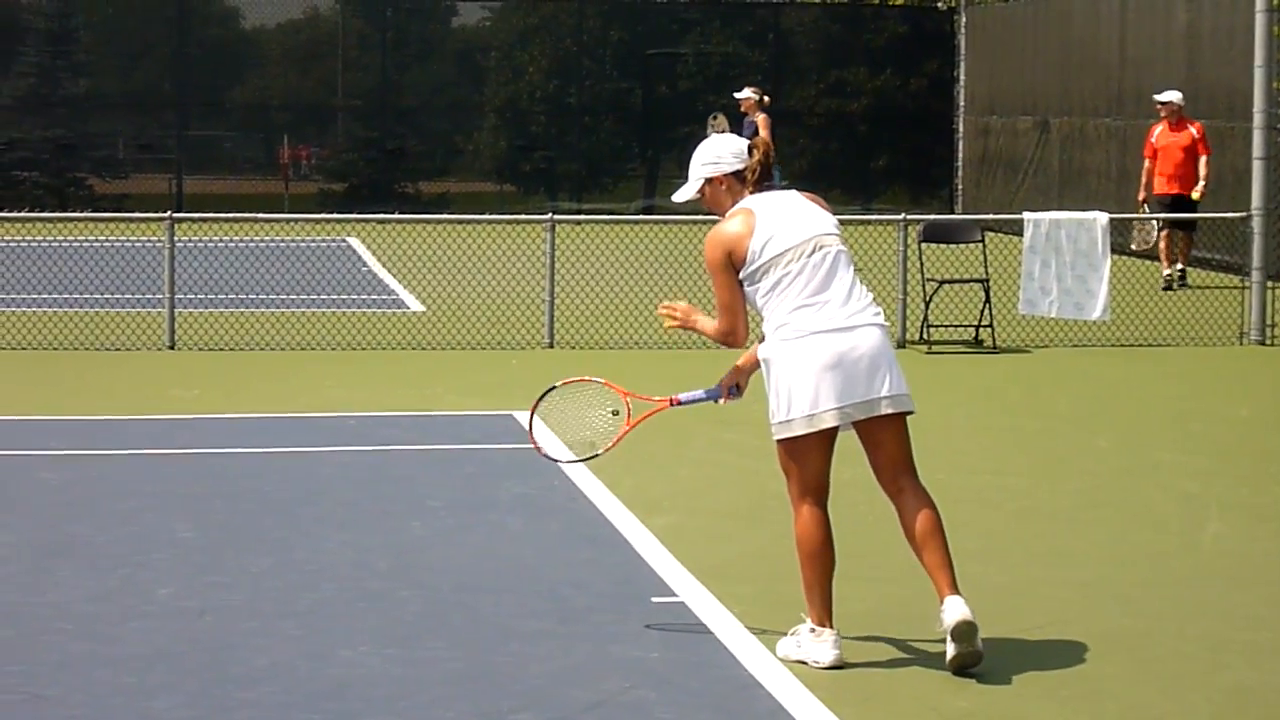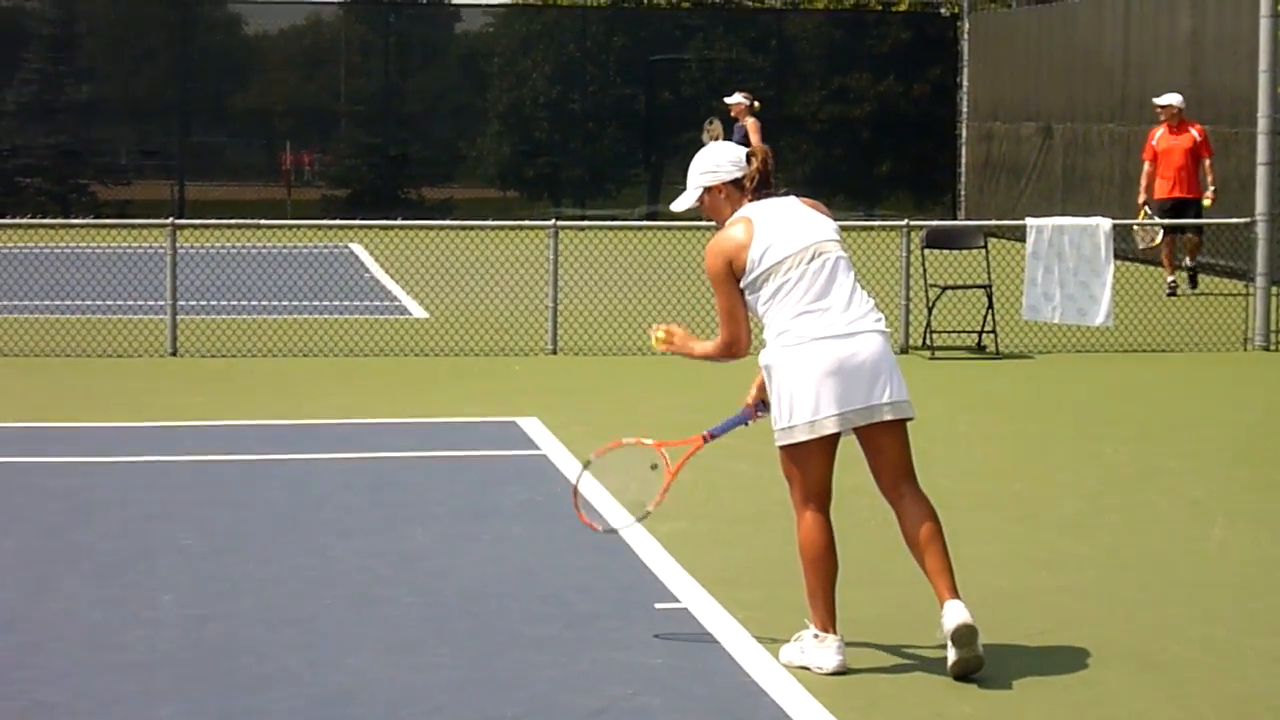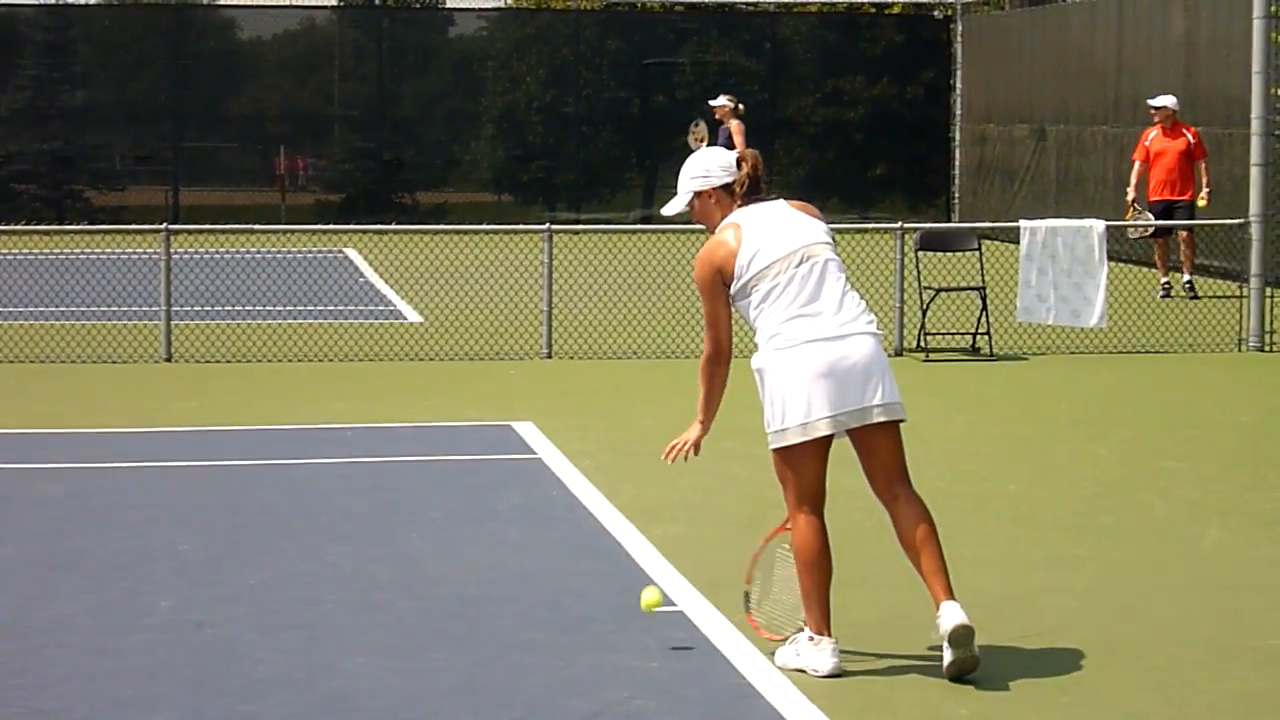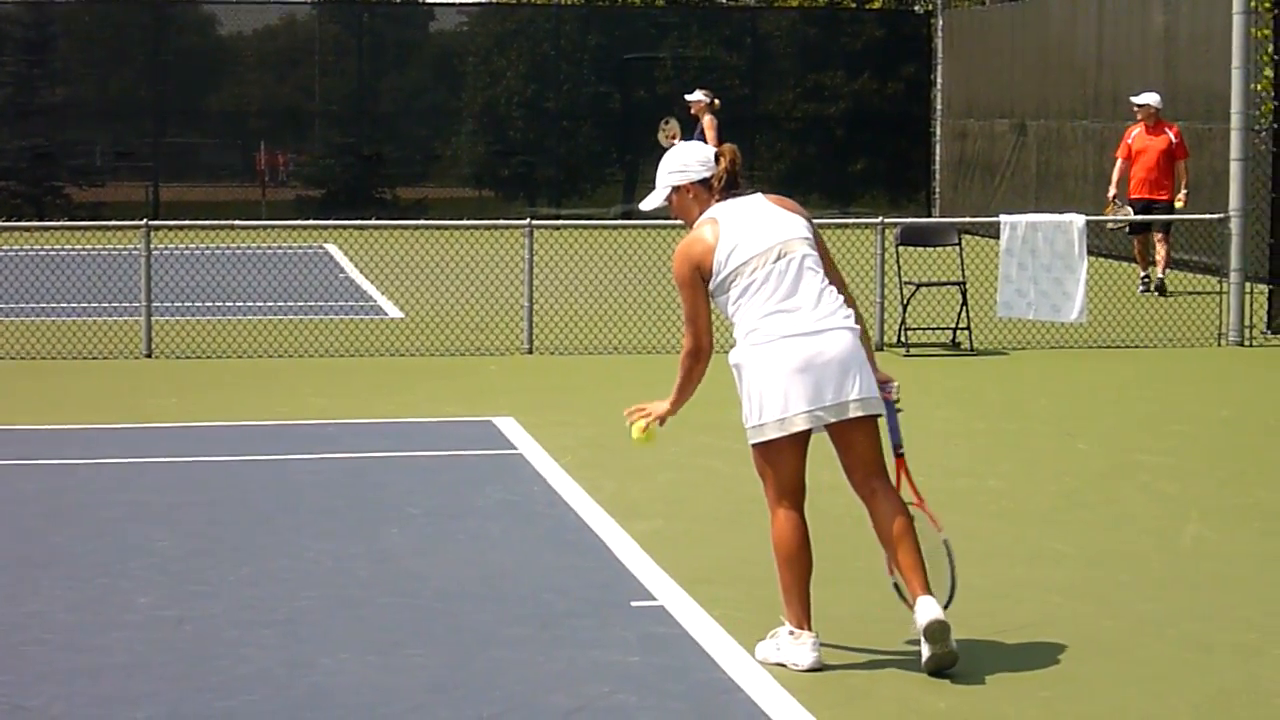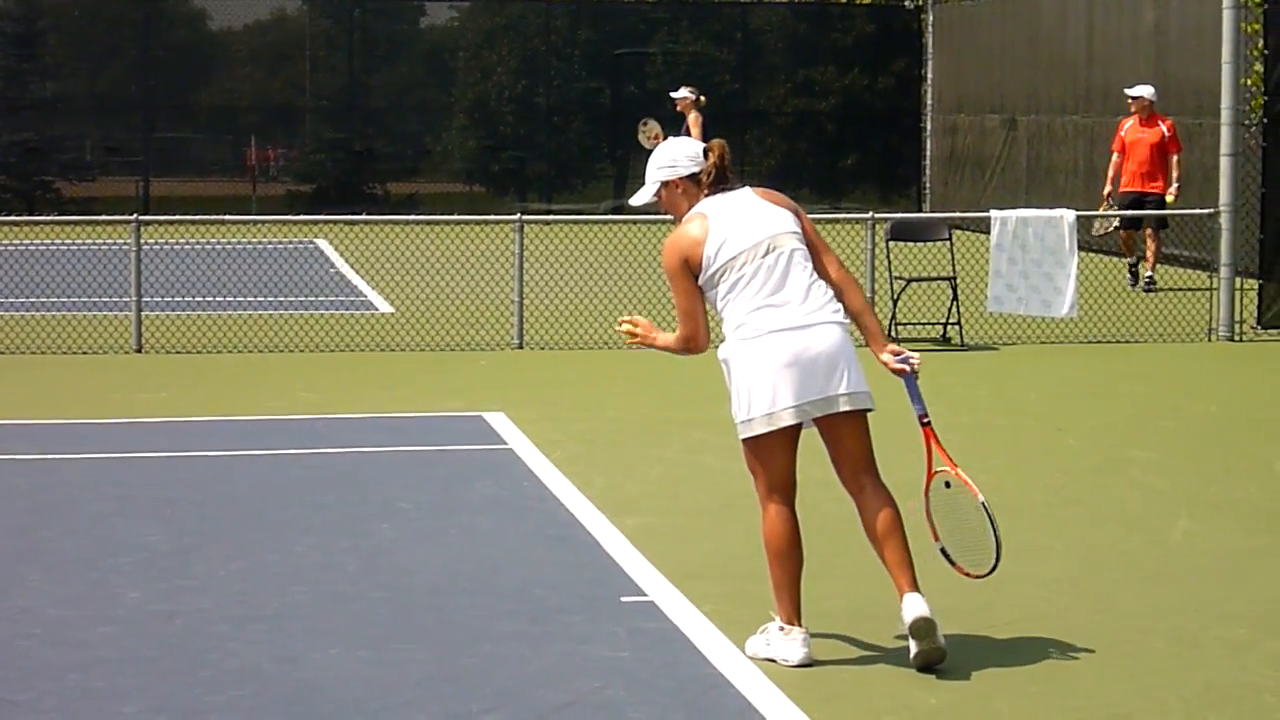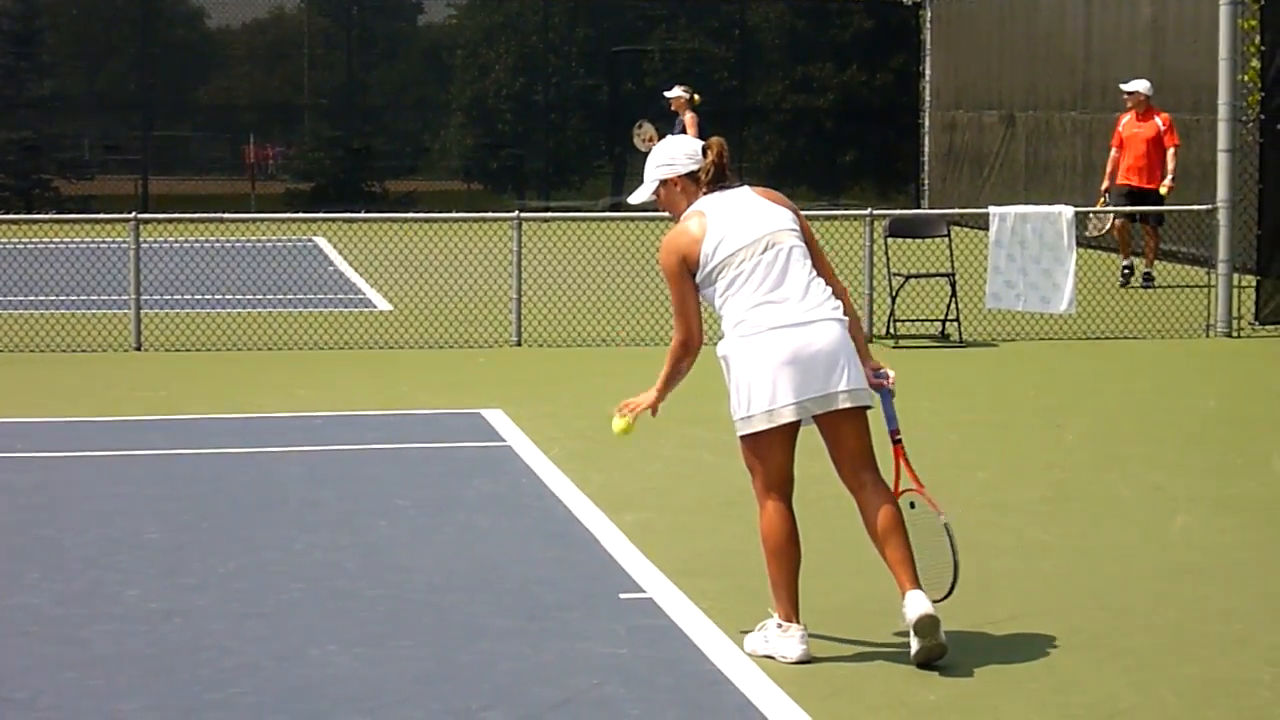
dt=0.2s
person 1, frame 1
left shoulder: (723, 237)
right shoulder: (812, 203)
left elbow: (733, 332)
left wrist: (693, 320)
right wrist: (747, 364)
left hip: (803, 361)
right hip: (868, 340)
left knee: (808, 501)
right knee: (903, 485)
left ankle: (821, 634)
right ankle: (953, 602)
person 1, frame 2
left shoulder: (724, 246)
right shoulder: (812, 208)
left elbow: (735, 344)
left wrist: (690, 347)
right wrist: (768, 379)
left hip: (805, 365)
right hip: (868, 345)
left knee: (811, 506)
right knee: (903, 490)
left ankle: (823, 639)
right ankle: (953, 607)
person 1, frame 3
left shoulder: (713, 254)
right shoulder: (804, 212)
left elbow: (718, 353)
left wrist: (701, 427)
left hip: (796, 367)
right hip: (861, 348)
left knee: (805, 509)
right knee: (896, 491)
left ankle: (818, 641)
right ankle: (948, 609)
person 1, frame 4
left shoulder: (692, 248)
right shoulder: (786, 207)
left elbow: (698, 347)
right elbow: (841, 288)
left wrist: (672, 405)
right wrist: (871, 362)
left hip: (774, 361)
right hip: (839, 344)
left knee: (786, 503)
right knee: (875, 485)
left ankle: (799, 636)
right ankle: (925, 604)
person 1, frame 5
left shoulder: (682, 242)
right shoulder: (776, 200)
left elbow: (694, 339)
right elbow: (837, 275)
left wrist: (654, 337)
right wrist: (879, 344)
left hip: (763, 356)
right hip: (828, 340)
left knee: (776, 498)
right knee: (864, 481)
left ankle: (789, 632)
right ankle: (912, 601)
person 1, frame 6
left shoulder: (678, 241)
right shoulder: (773, 200)
left elbow: (688, 341)
right elbow: (832, 281)
left wrist: (657, 394)
right wrist: (863, 355)
left hip: (762, 353)
right hip: (827, 337)
left knee: (774, 495)
right knee: (864, 479)
left ankle: (787, 628)
right ankle: (914, 599)
person 2, frame 1
left shoulder: (1194, 129)
right shoulder: (1156, 131)
left elbow: (1203, 157)
right elbow: (1149, 163)
left wrist: (1202, 182)
right wrist: (1143, 189)
left hip: (1187, 191)
right hip: (1162, 191)
left knee: (1185, 234)
right knee: (1164, 232)
left ankle: (1181, 269)
right ankle: (1167, 275)
person 2, frame 2
left shoulder: (1196, 132)
right shoulder: (1156, 134)
left elbow: (1206, 161)
right elbow: (1148, 165)
left wrist: (1210, 187)
right wrist: (1143, 191)
left hip: (1191, 195)
right hip: (1163, 196)
left knee: (1194, 237)
right knee: (1167, 239)
left ankle: (1190, 264)
right ankle: (1171, 281)
person 2, frame 3
left shoulder: (1190, 133)
right shoulder: (1149, 135)
left elbow: (1200, 163)
right elbow: (1139, 164)
left wrist: (1205, 188)
right wrist: (1132, 189)
left hip: (1183, 197)
right hip: (1157, 197)
left knee: (1185, 236)
right knee: (1160, 241)
left ankle: (1188, 280)
right ankle: (1164, 283)
person 2, frame 4
left shoulder: (1172, 132)
right shoulder: (1132, 132)
left elbow: (1180, 164)
right elbow: (1121, 161)
left wrist: (1183, 190)
right wrist: (1113, 186)
left hip: (1163, 196)
right hip: (1137, 195)
left knee: (1161, 236)
right knee: (1139, 238)
left ankle: (1160, 278)
right ankle: (1144, 276)
person 2, frame 5
left shoulder: (1165, 125)
right shoulder: (1126, 125)
left elbow: (1174, 157)
right elbow: (1117, 156)
left wrist: (1174, 184)
right wrist: (1109, 183)
left hip: (1155, 189)
right hip: (1128, 188)
left knee: (1151, 232)
right knee: (1125, 233)
left ankle: (1149, 276)
right ankle: (1132, 261)
person 2, frame 6
left shoulder: (1162, 120)
right shoulder: (1124, 119)
left elbow: (1171, 150)
right elbow: (1115, 151)
left wrist: (1170, 176)
right wrist: (1107, 178)
left hip: (1152, 185)
right hip: (1125, 182)
left knee: (1150, 229)
right knee: (1120, 223)
left ankle: (1148, 272)
right ankle: (1126, 263)
